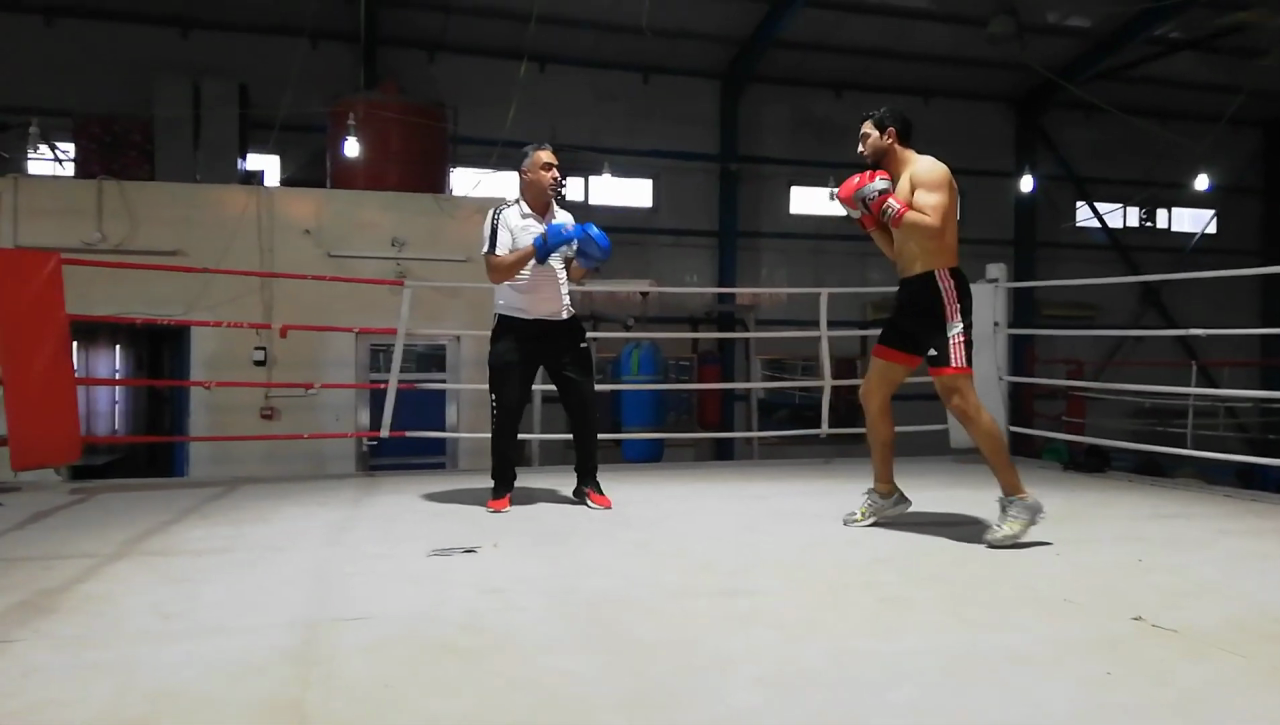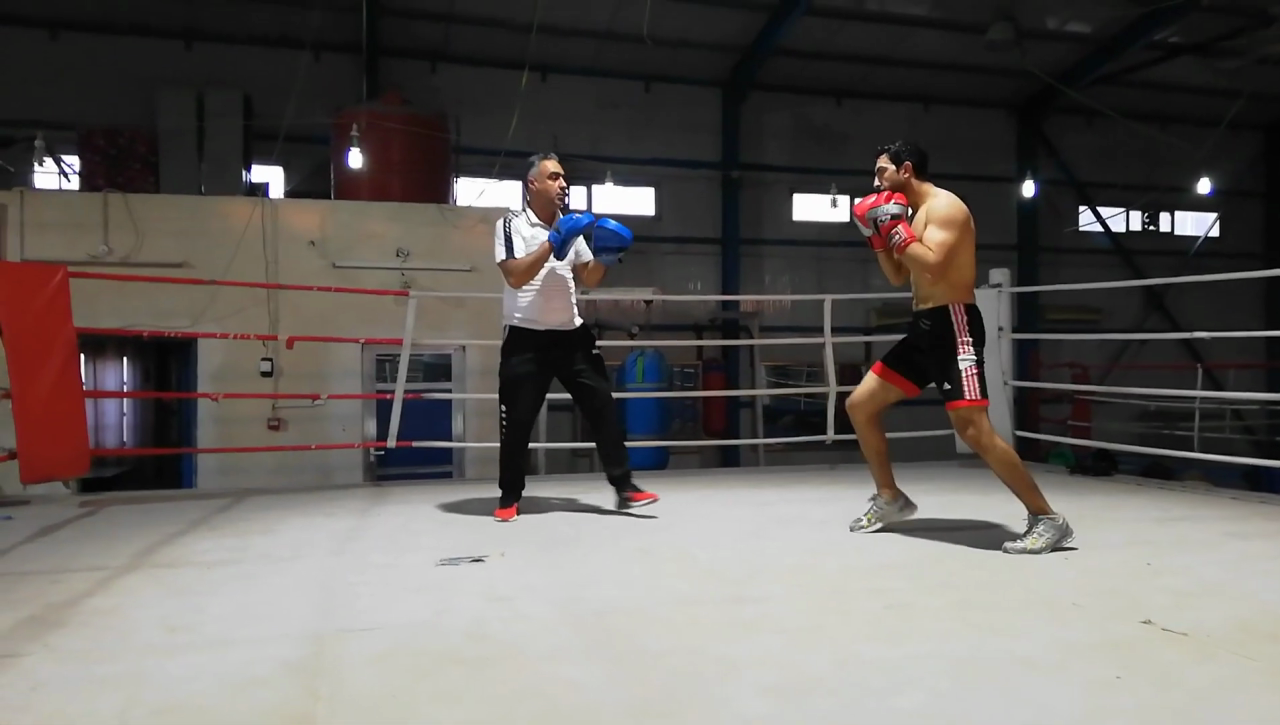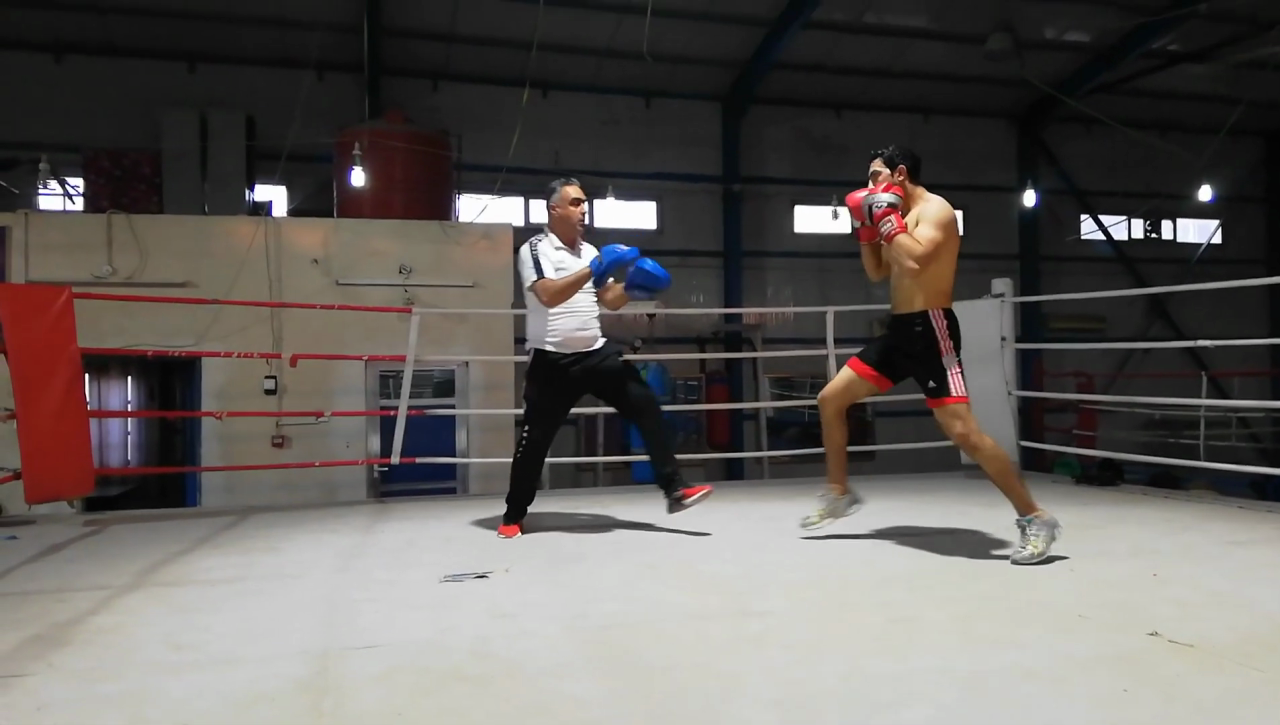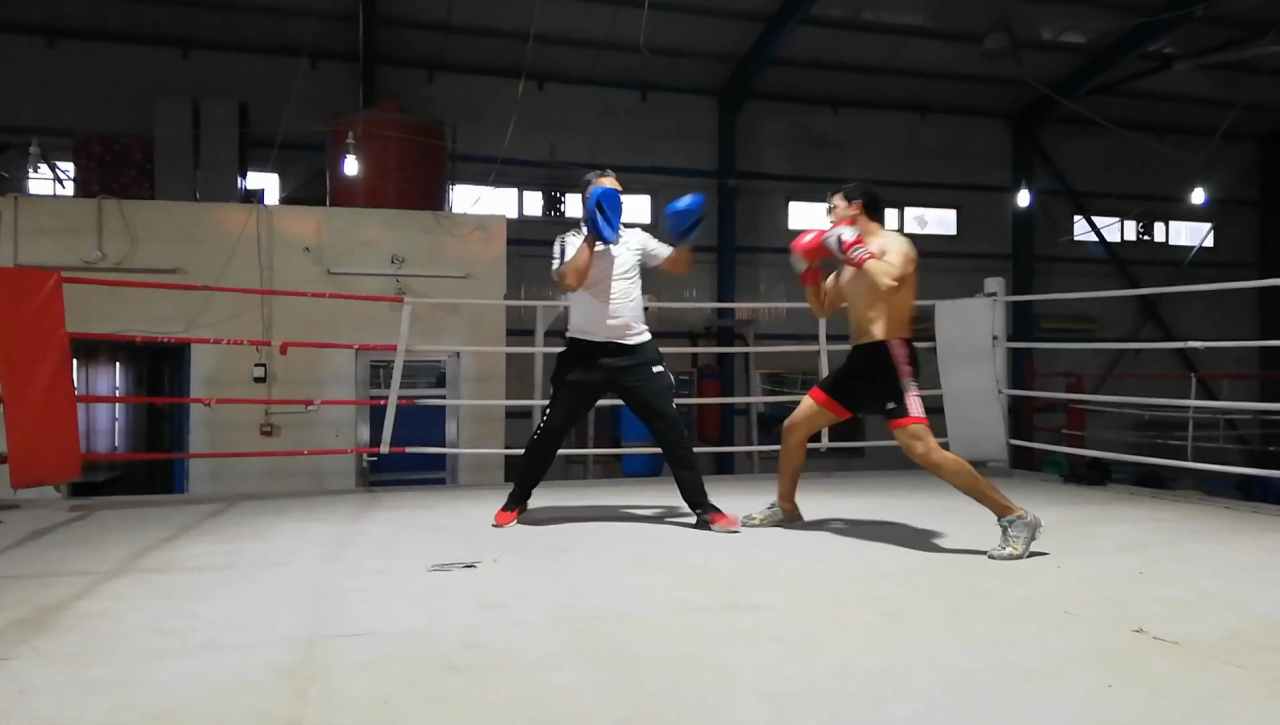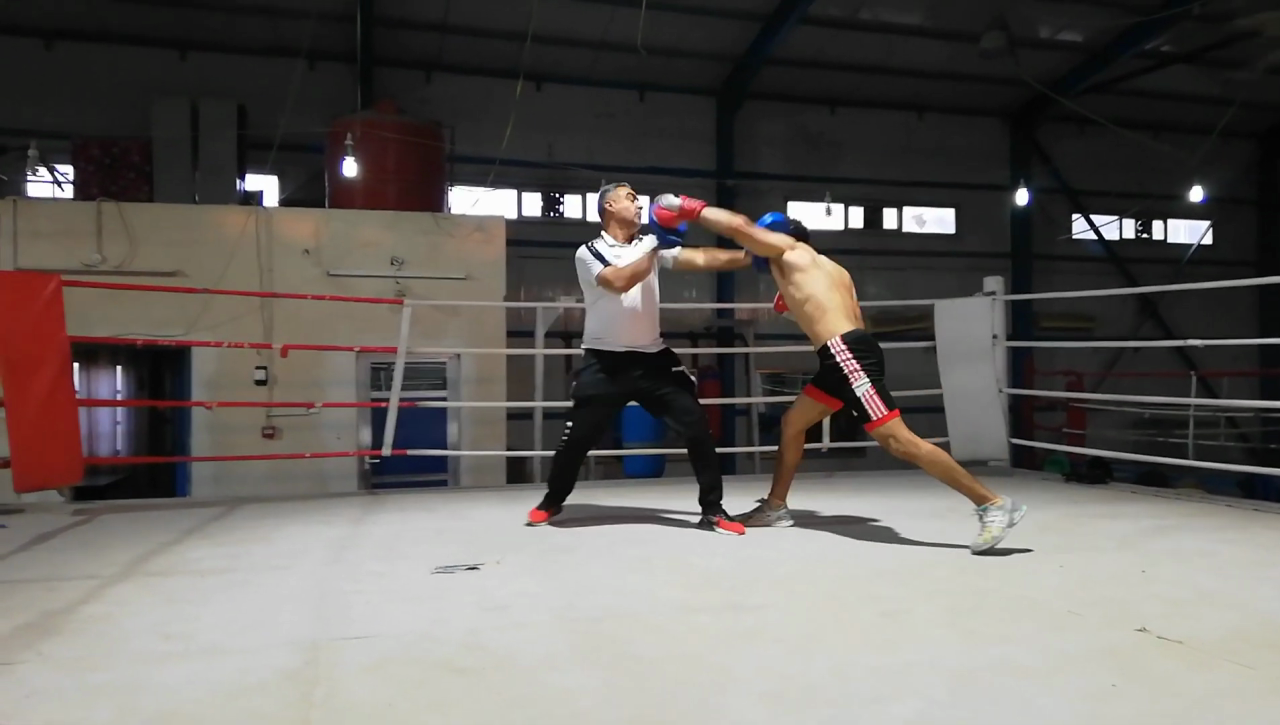
dt=0.2s
person 1, frame 1
left shoulder: (928, 170)
right shoulder: (895, 183)
left elbow: (933, 229)
left wrist: (884, 203)
right wrist: (867, 215)
left hip: (940, 292)
right hip: (910, 296)
left knee: (959, 399)
right knee: (872, 395)
left ankle: (1018, 500)
right ankle: (885, 493)
person 1, frame 2
left shoulder: (945, 205)
right shoulder: (913, 214)
left elbow: (932, 267)
right elbow: (898, 277)
left wrist: (895, 228)
right wrist: (877, 234)
left hip: (953, 325)
right hip: (921, 327)
left knee: (974, 431)
right knee: (859, 405)
left ankle: (1047, 519)
right ankle: (891, 499)
person 1, frame 3
left shoulder: (935, 210)
right shoulder: (899, 217)
left elbow: (914, 261)
right elbow: (877, 273)
left wrist: (885, 217)
right wrist: (866, 228)
left hip: (930, 330)
right hip: (898, 330)
left knee: (962, 430)
right knee: (830, 400)
left ankle: (1035, 519)
right ankle: (839, 494)
person 1, frame 4
left shoulder: (892, 246)
right shoulder: (848, 266)
left elbow: (887, 283)
right elbow: (822, 309)
left wrist: (852, 248)
right wrist: (808, 270)
left hip: (890, 359)
right hip: (859, 360)
left knee: (922, 450)
right knee: (794, 427)
left ankle: (1015, 519)
right ankle: (785, 507)
person 1, frame 5
left shoulder: (787, 249)
right shoulder: (822, 268)
left elbow: (739, 226)
left wrist: (690, 209)
right wrist: (796, 307)
left hip: (848, 354)
right hip: (846, 355)
left knee: (897, 440)
right knee: (792, 424)
left ankle: (994, 505)
right ankle: (776, 505)
person 2, frame 1
left shoulder: (565, 220)
right shoulder: (503, 216)
right elbow: (495, 272)
left wrist: (586, 261)
right wrist: (538, 246)
left hip: (561, 326)
right hip: (515, 328)
left knee: (583, 402)
right knee: (507, 411)
left ankle: (587, 483)
right ankle: (502, 488)
person 2, frame 2
left shoulder: (575, 226)
right shoulder: (511, 225)
left elbow: (587, 280)
right elbow: (515, 276)
left wrist: (605, 259)
right wrist: (554, 243)
left hip: (571, 335)
right hip: (526, 339)
left knee: (602, 405)
right knee: (518, 421)
left ankle: (624, 486)
right ankle: (509, 497)
person 2, frame 3
left shoulder: (590, 251)
right shoulder: (535, 249)
left elbow: (608, 301)
right elbow: (549, 296)
left wrist: (633, 287)
right wrist: (593, 269)
left hip: (597, 354)
right hip: (552, 361)
left knee: (646, 406)
right knee: (534, 441)
left ankle: (674, 488)
right ankle: (514, 515)
person 2, frame 4
left shoulder: (634, 238)
right shoulder: (569, 241)
left elbow: (677, 266)
right elbow: (571, 281)
left wrist: (686, 240)
right wrist: (592, 237)
left hip: (634, 350)
right hip: (585, 352)
left knee: (668, 421)
right knee: (552, 428)
left ankle: (703, 508)
right ankle: (516, 501)
person 2, frame 5
left shoulder: (651, 244)
right shoulder: (589, 251)
left elbow: (699, 258)
right elbow: (619, 281)
left wrist: (745, 257)
right wrist: (657, 246)
left hip: (651, 357)
right hip: (604, 362)
left knee: (696, 424)
right knee: (578, 436)
left ankle: (712, 510)
right ankle: (551, 502)
